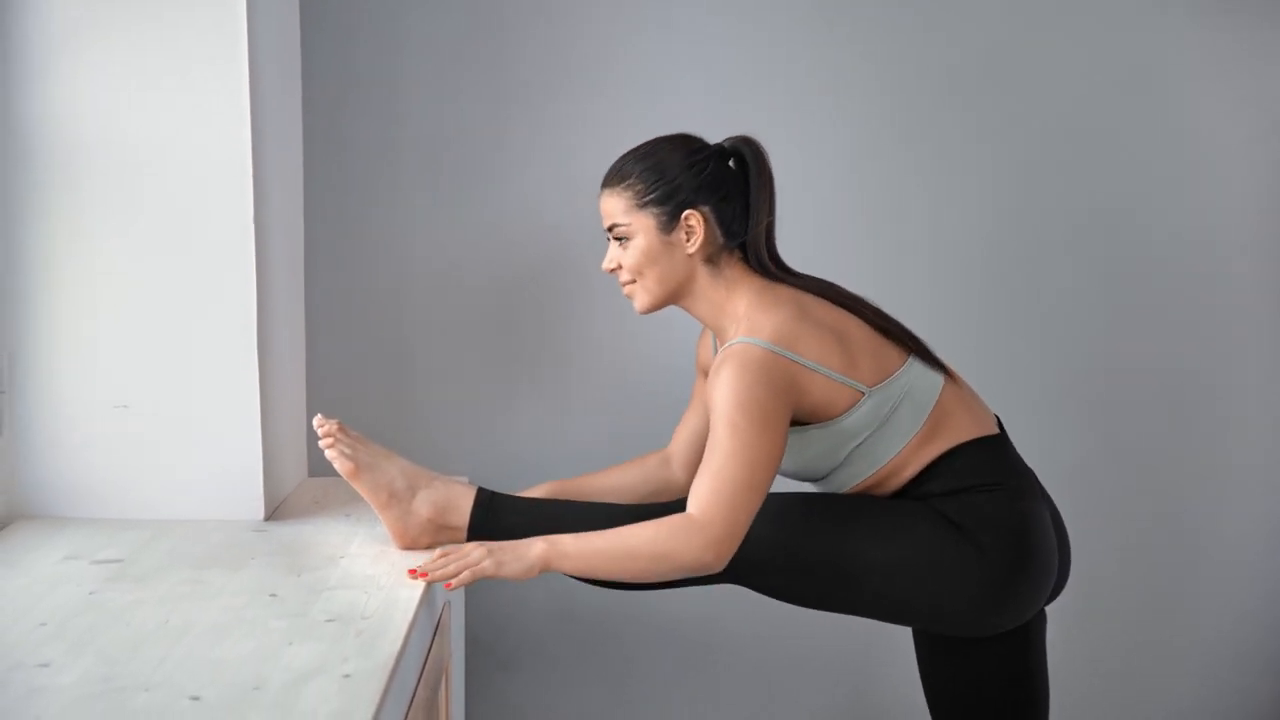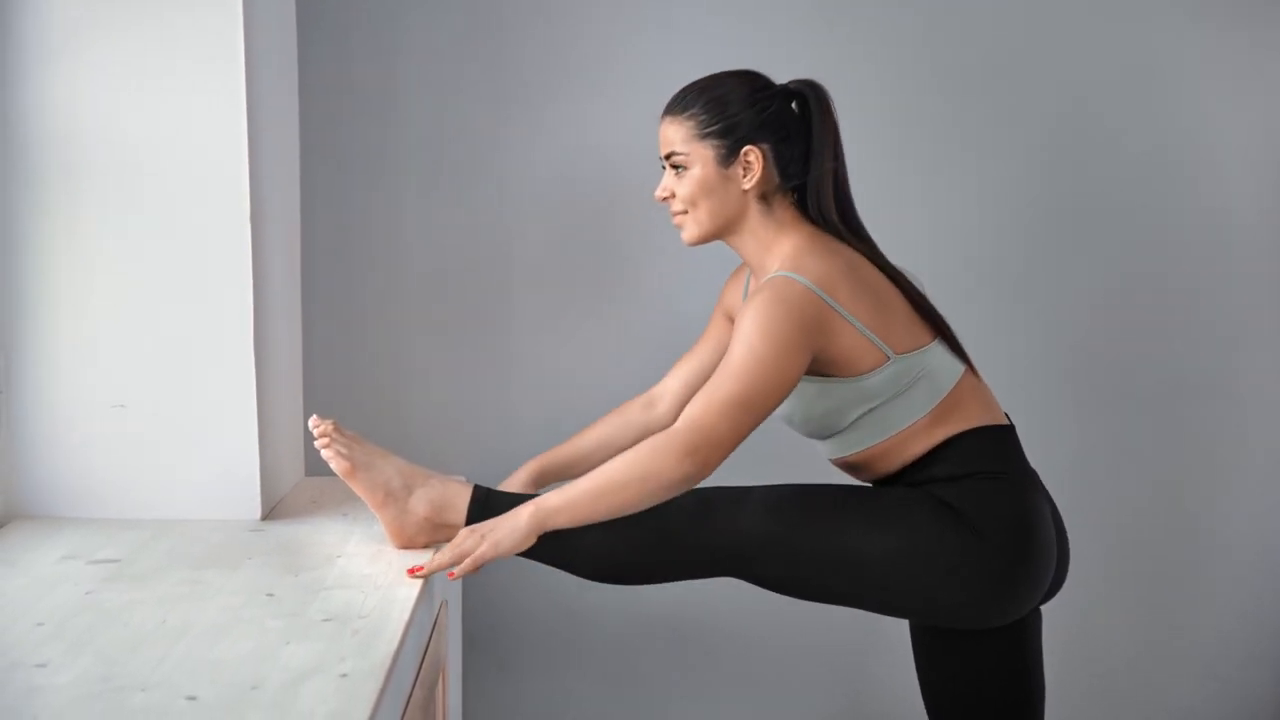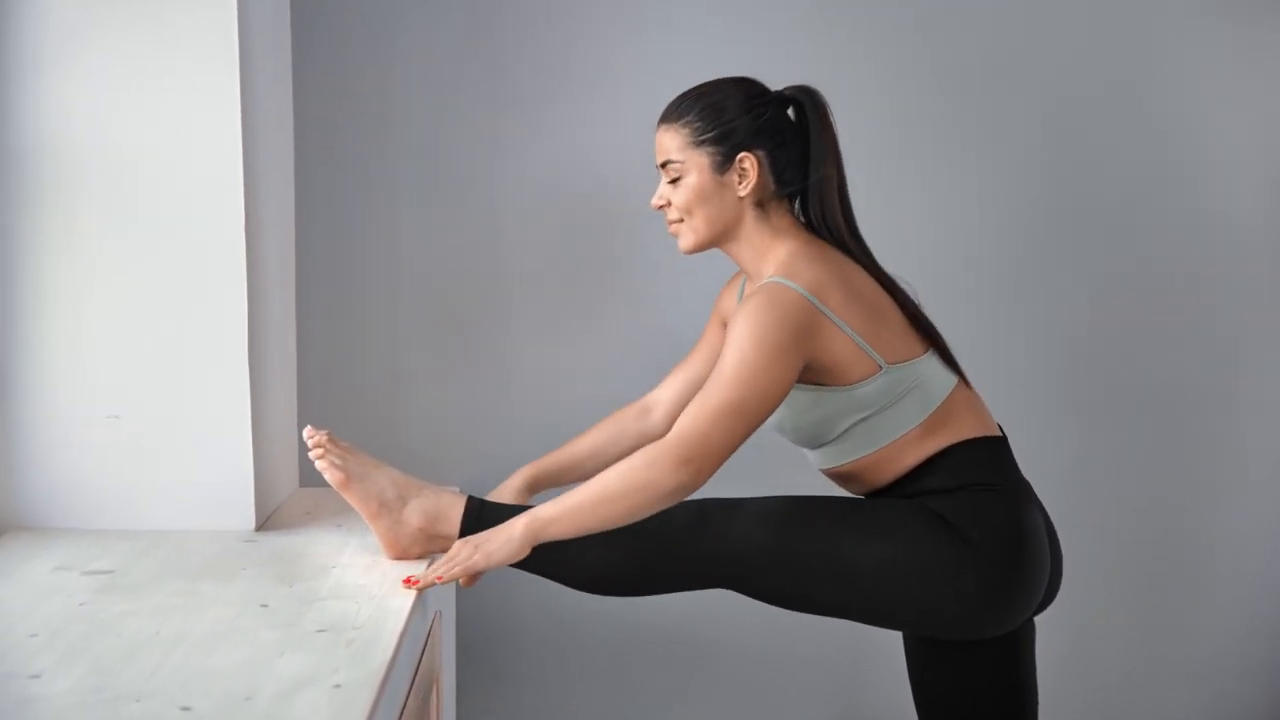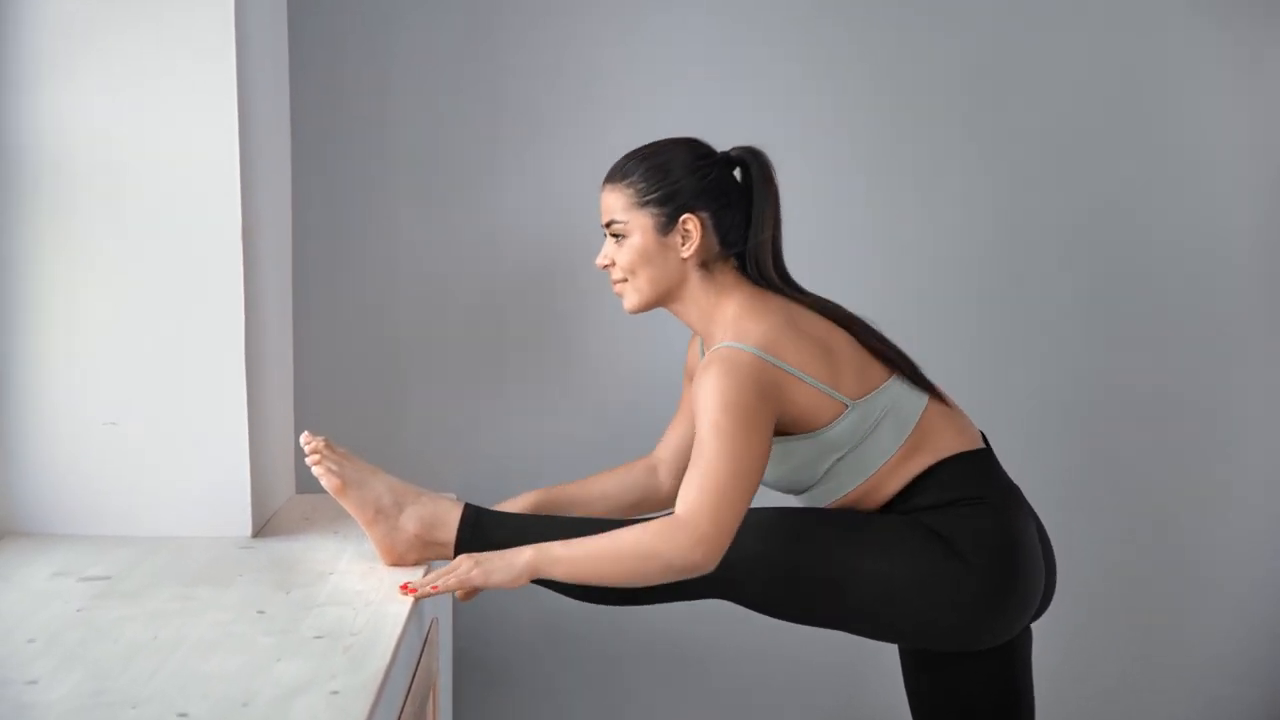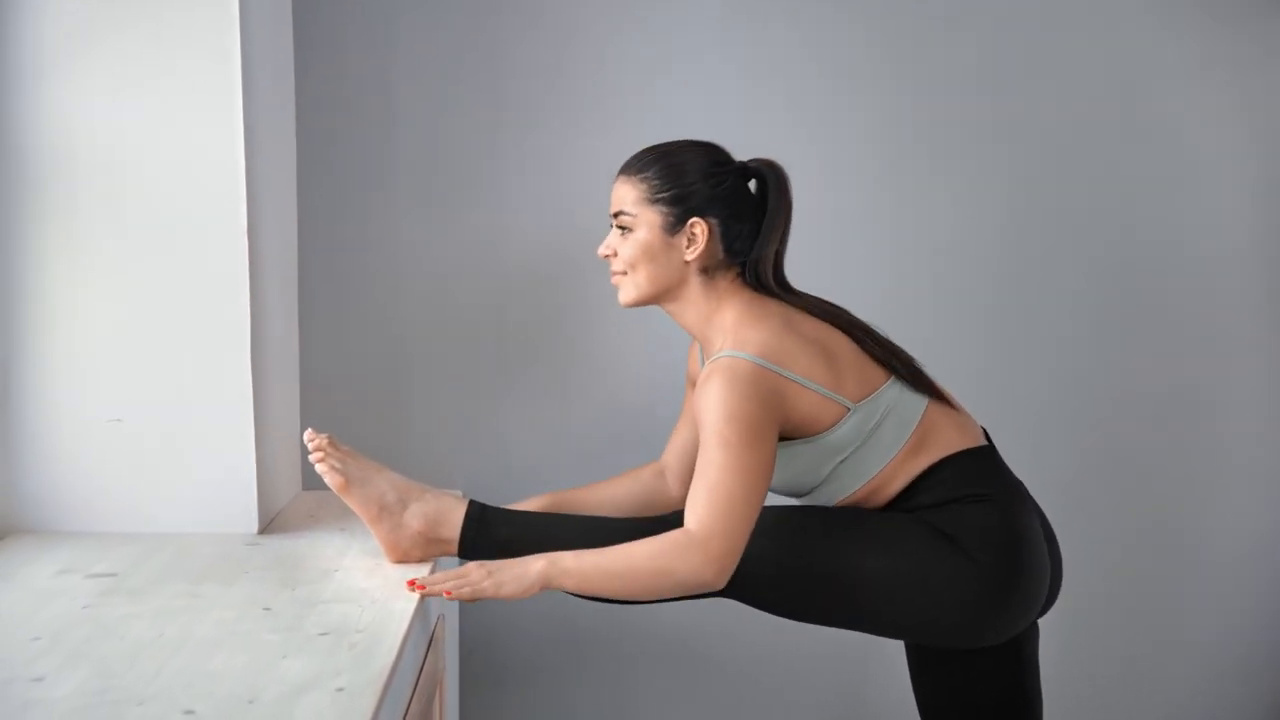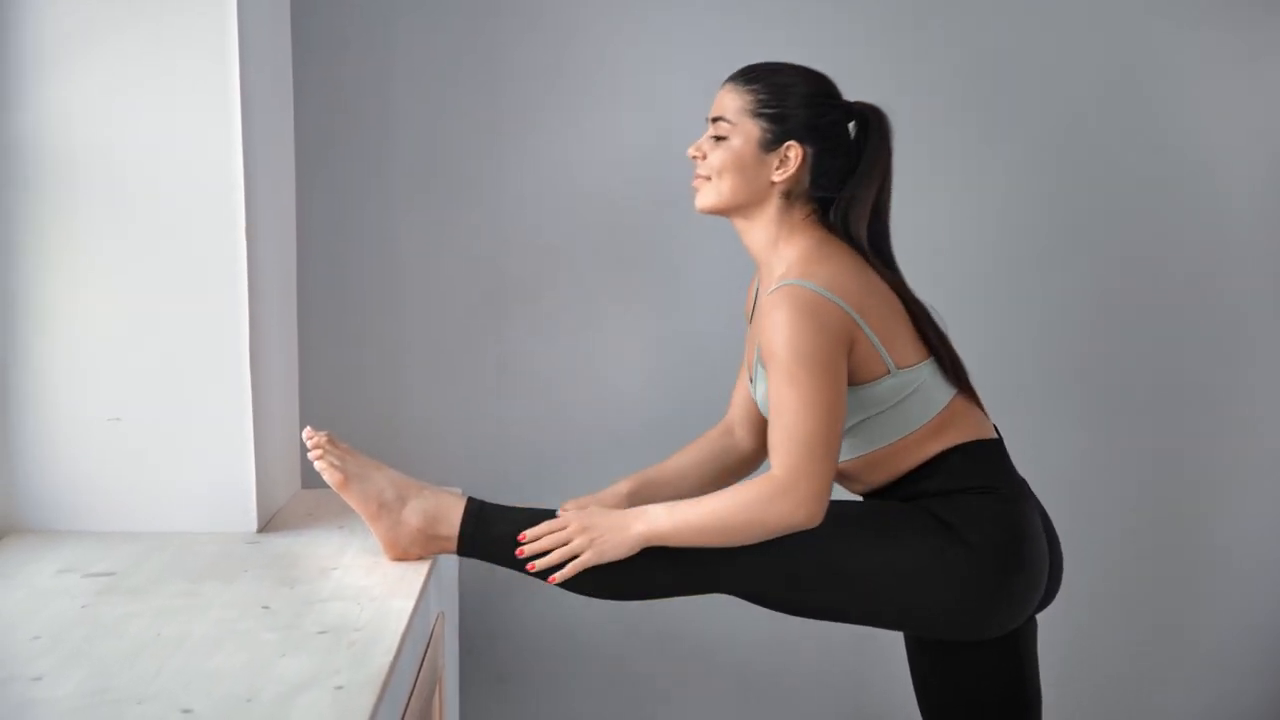
dt=0.4s
person 1, frame 1
left shoulder: (755, 351)
right shoulder: (732, 326)
left elbow: (704, 540)
right elbow: (677, 469)
left wrist: (535, 549)
right wrist: (540, 499)
left hip: (979, 542)
right hip: (993, 541)
left knee: (728, 530)
person 1, frame 2
left shoulder: (793, 291)
right shoulder: (760, 278)
left elbow: (684, 454)
right elbow: (660, 408)
left wrist: (528, 520)
right wrist: (530, 476)
left hip: (977, 528)
right hip: (985, 534)
left knee: (722, 531)
left ankle: (448, 508)
person 1, frame 3
left shoulder: (786, 297)
right shoulder: (760, 284)
left elbow: (681, 463)
right elbow: (655, 414)
left wrist: (526, 529)
right wrist: (527, 480)
left hip: (971, 540)
right hip: (974, 542)
left knee: (714, 542)
left ankle: (439, 520)
person 1, frame 4
left shoulder: (741, 358)
right shoulder: (728, 331)
left elbow: (694, 542)
right elbow: (662, 475)
left wrist: (525, 559)
right wrist: (524, 511)
left hip: (964, 556)
right hip: (973, 556)
person 1, frame 5
left shoulder: (743, 367)
right shoulder: (725, 333)
left elbow: (705, 559)
right elbow: (672, 480)
left wrist: (535, 568)
right wrist: (531, 515)
left hip: (970, 555)
right hip: (986, 555)
left knee: (713, 547)
left ankle: (445, 525)
person 1, frame 6
left shoulder: (803, 298)
right shoulder: (785, 273)
left elbow: (794, 497)
right elbow: (742, 438)
left wrist: (637, 524)
right wrist: (626, 494)
left hip: (967, 547)
right hip: (977, 546)
left knee: (724, 548)
left ankle: (445, 522)
